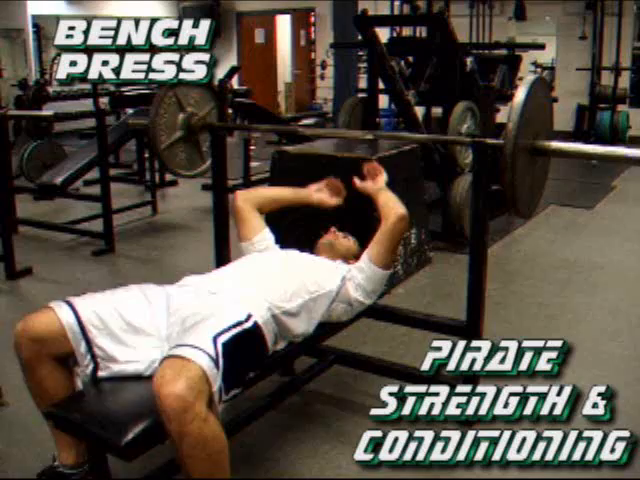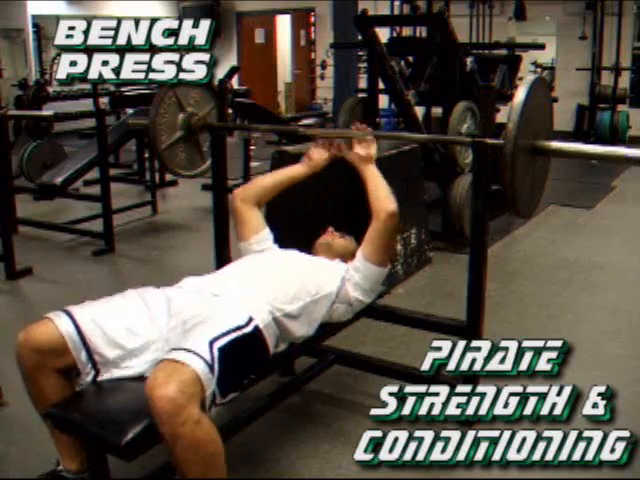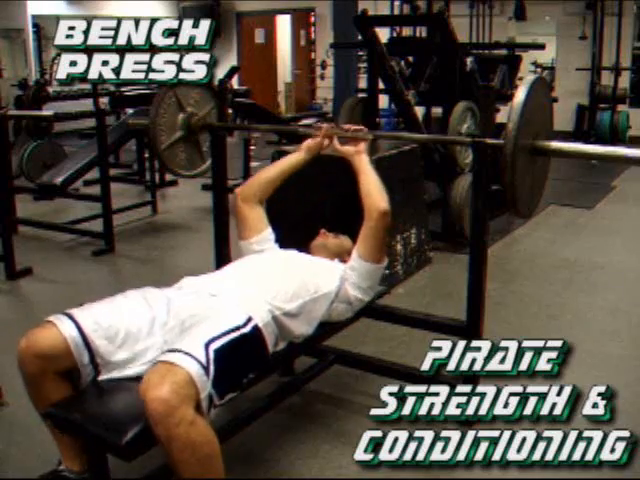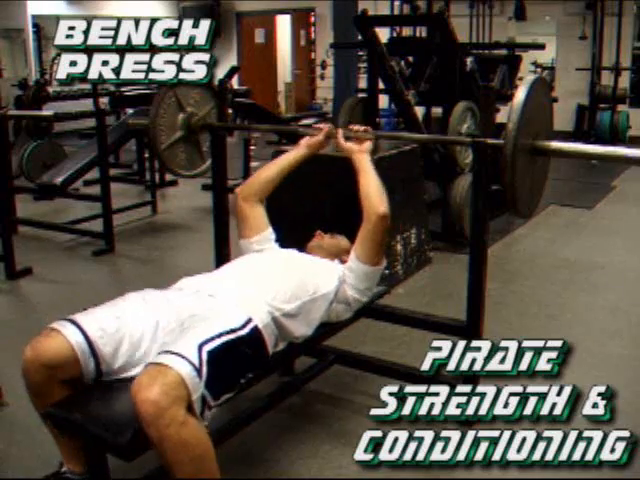
dt=0.1s
person 1, frame 1
left shoulder: (349, 282)
right shoulder: (276, 257)
left elbow: (396, 220)
right elbow: (244, 201)
left wrist: (376, 188)
right wrist: (310, 196)
left hip: (241, 319)
right hip: (182, 299)
left knee: (175, 389)
right knee: (35, 334)
person 1, frame 2
left shoulder: (347, 282)
right shoulder: (274, 258)
left elbow: (387, 213)
right elbow: (242, 199)
left wrist: (366, 165)
right wrist: (305, 167)
left hip: (240, 319)
right hip: (180, 299)
left knee: (169, 396)
right knee: (36, 344)
person 1, frame 3
left shoulder: (346, 284)
right shoulder: (273, 257)
left elbow: (379, 214)
right elbow: (246, 198)
left wrist: (357, 158)
right wrist: (304, 154)
left hip: (240, 319)
right hip: (180, 300)
left knee: (164, 396)
right knee: (37, 349)
person 1, frame 4
left shoulder: (344, 283)
right shoulder: (272, 256)
left elbow: (379, 216)
right elbow: (247, 197)
left wrist: (360, 157)
right wrist: (302, 151)
left hip: (240, 320)
right hip: (180, 299)
left knee: (154, 397)
right knee: (42, 357)
